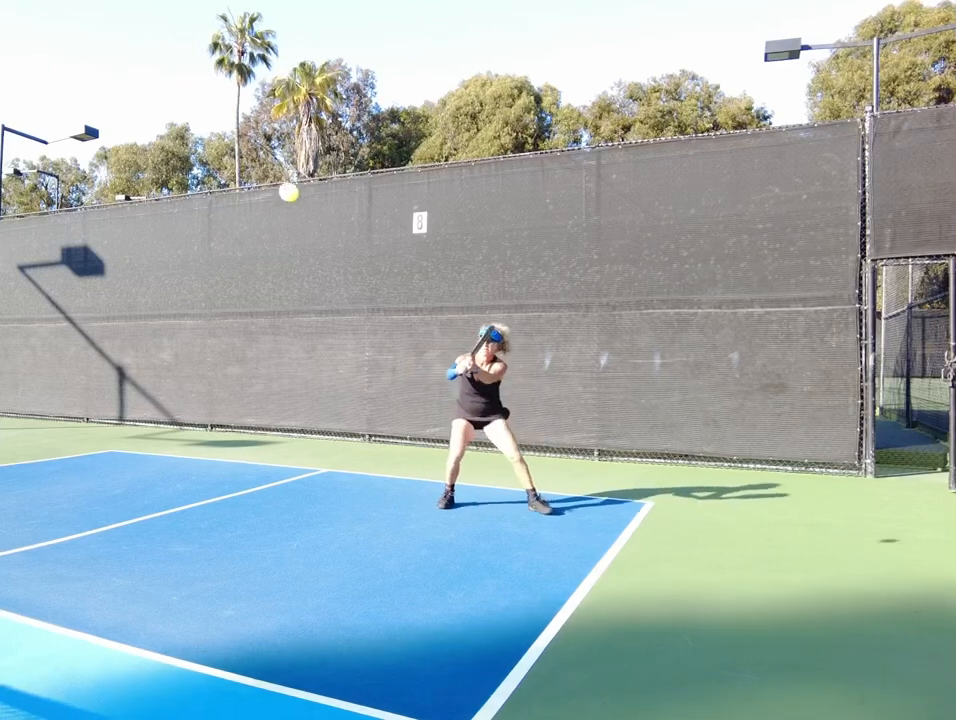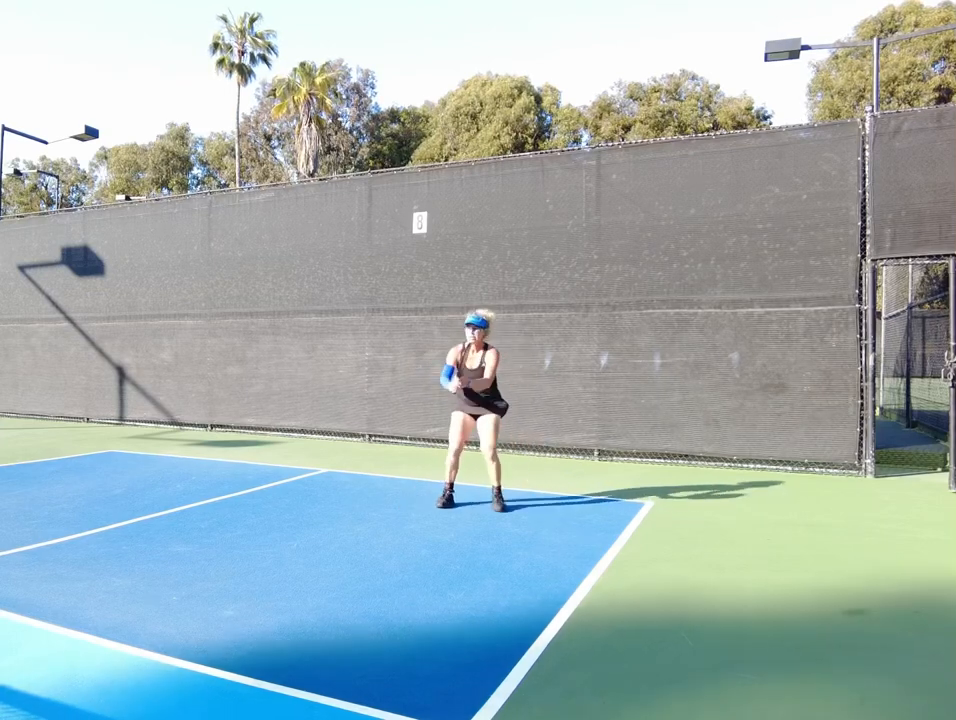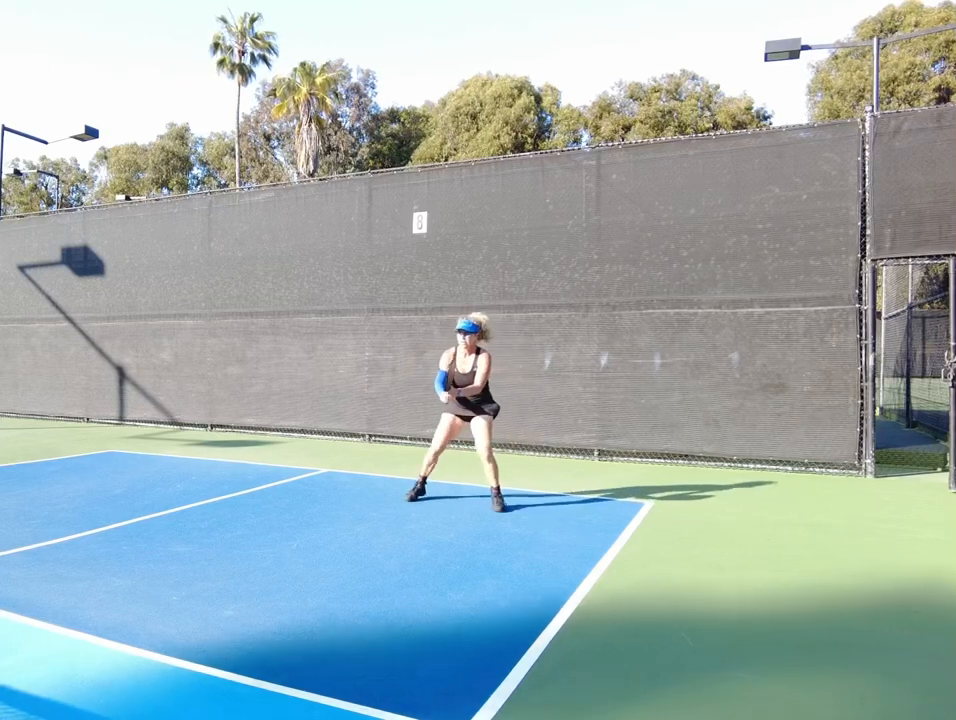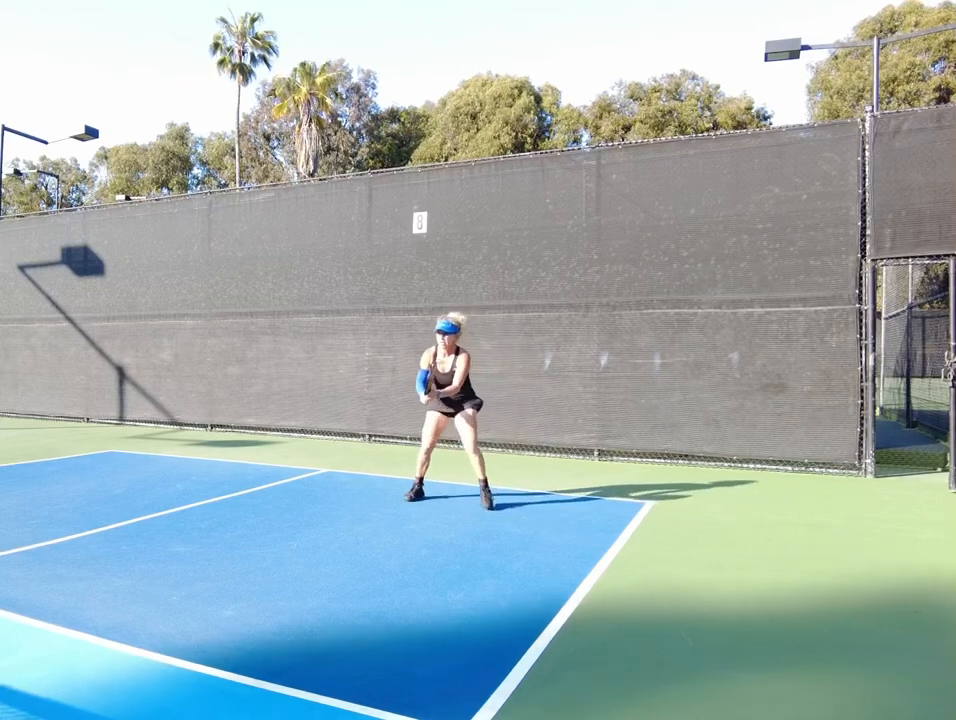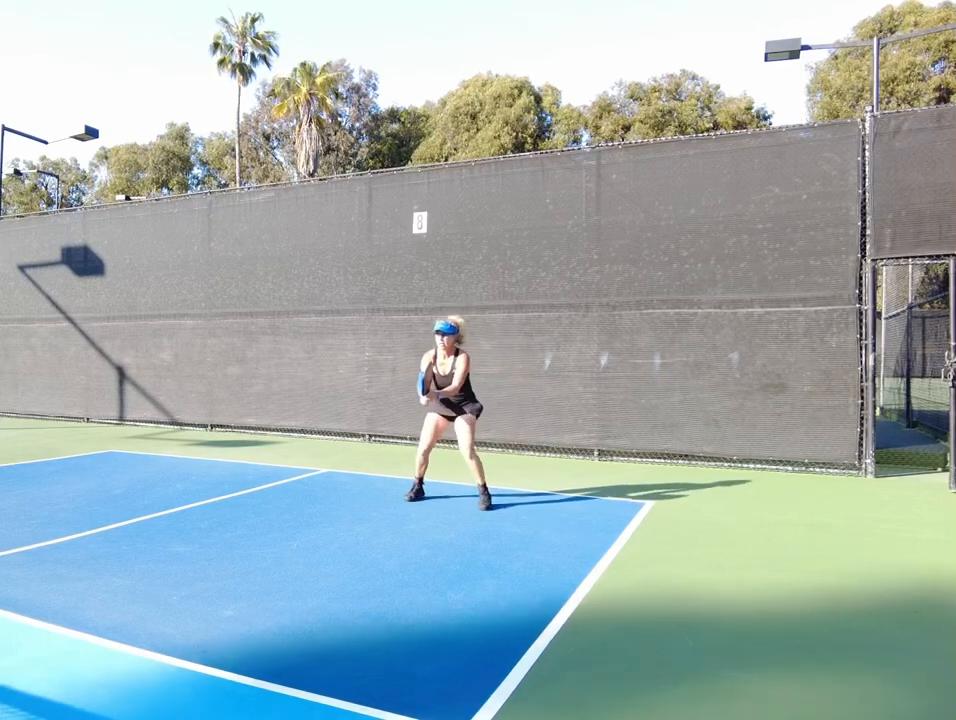
dt=0.3s
person 1, frame 1
left shoulder: (500, 366)
right shoulder: (465, 359)
left elbow: (489, 379)
left wrist: (475, 369)
right wrist: (460, 370)
left hip: (492, 416)
right hip: (466, 414)
left knee: (514, 455)
right knee: (455, 453)
left ankle: (533, 498)
right ankle: (448, 493)
person 1, frame 2
left shoulder: (492, 353)
right shoulder: (456, 351)
left elbow: (487, 381)
right elbow: (445, 378)
left wrist: (467, 383)
right wrist: (450, 384)
left hip: (489, 406)
right hip: (464, 405)
left knee: (489, 450)
right knee: (454, 448)
left ankle: (496, 494)
right ankle: (448, 492)
person 1, frame 3
left shoulder: (484, 357)
right shoulder: (448, 355)
left elbow: (478, 387)
right elbow: (438, 382)
left wrist: (457, 392)
right wrist: (442, 394)
left hip: (480, 407)
right hip: (455, 407)
left knee: (485, 452)
right knee: (435, 448)
left ankle: (496, 494)
right ankle: (420, 485)
person 1, frame 4
left shoulder: (463, 356)
right shoulder: (429, 354)
left elbow: (456, 386)
right elbow: (421, 382)
left wrist: (437, 394)
right wrist: (424, 395)
left hip: (464, 403)
right hip: (439, 404)
left knee: (471, 446)
right knee: (426, 447)
left ankle: (484, 489)
right ankle: (418, 487)
person 1, frame 5
left shoulder: (463, 358)
right shoulder: (429, 357)
left elbow: (455, 387)
right elbow: (423, 383)
left wrist: (436, 394)
right wrist: (424, 396)
left hip: (464, 407)
right hip: (440, 407)
left knee: (467, 451)
right knee: (423, 448)
left ankle: (483, 492)
right ankle: (418, 486)
